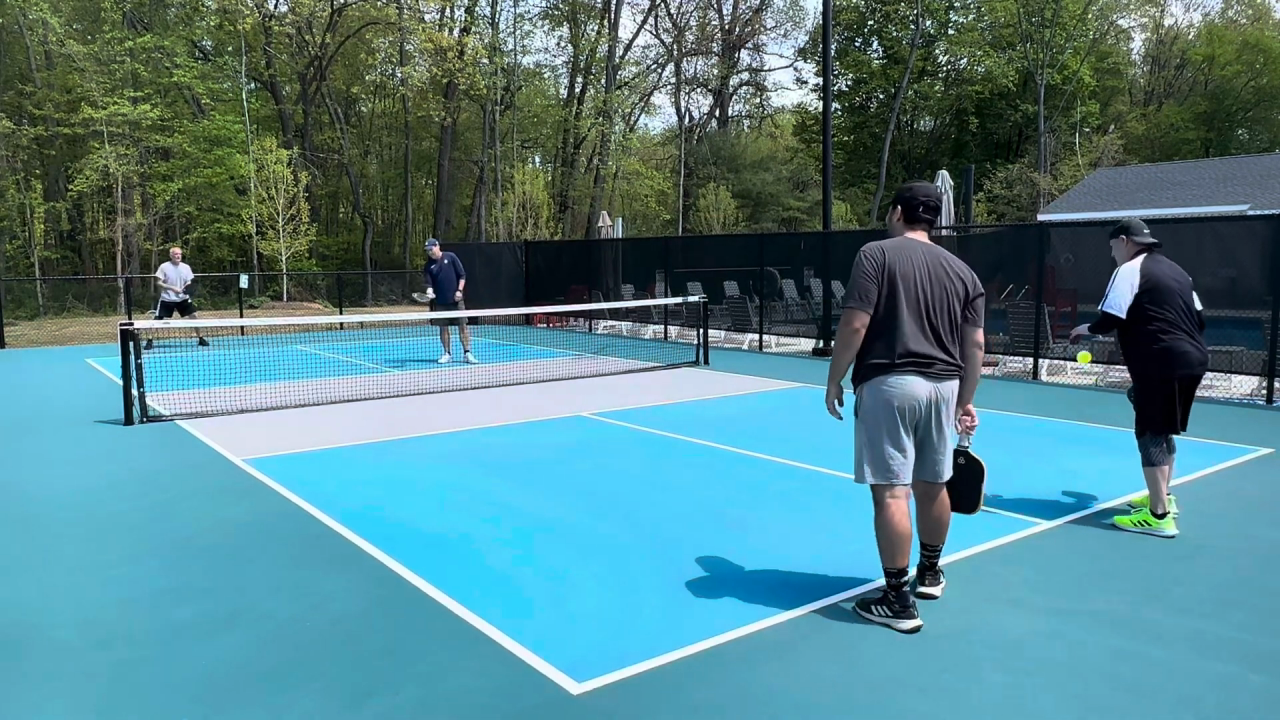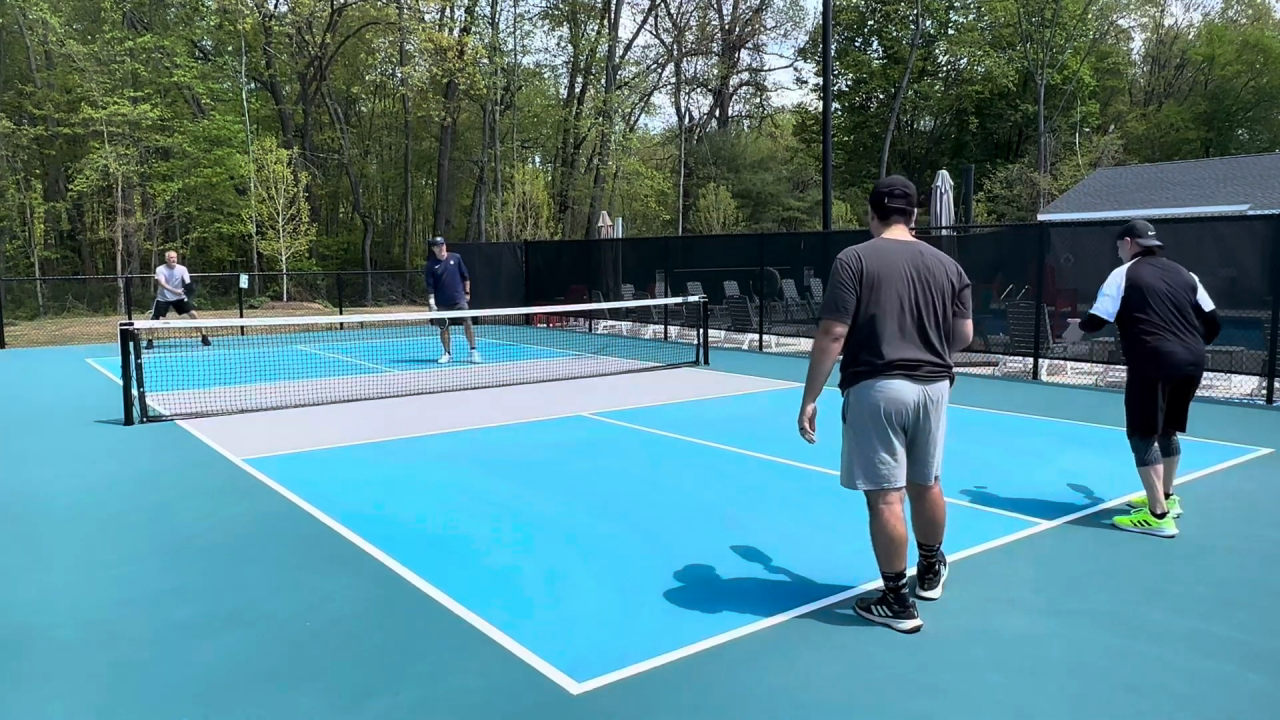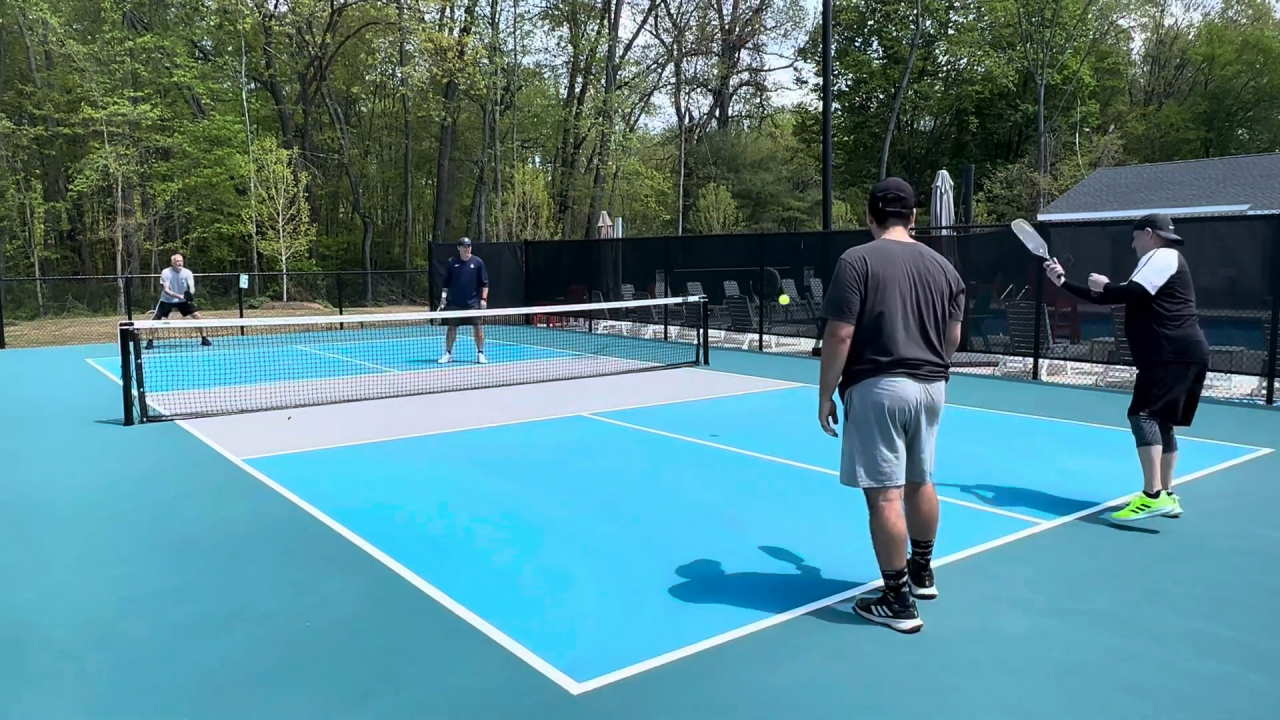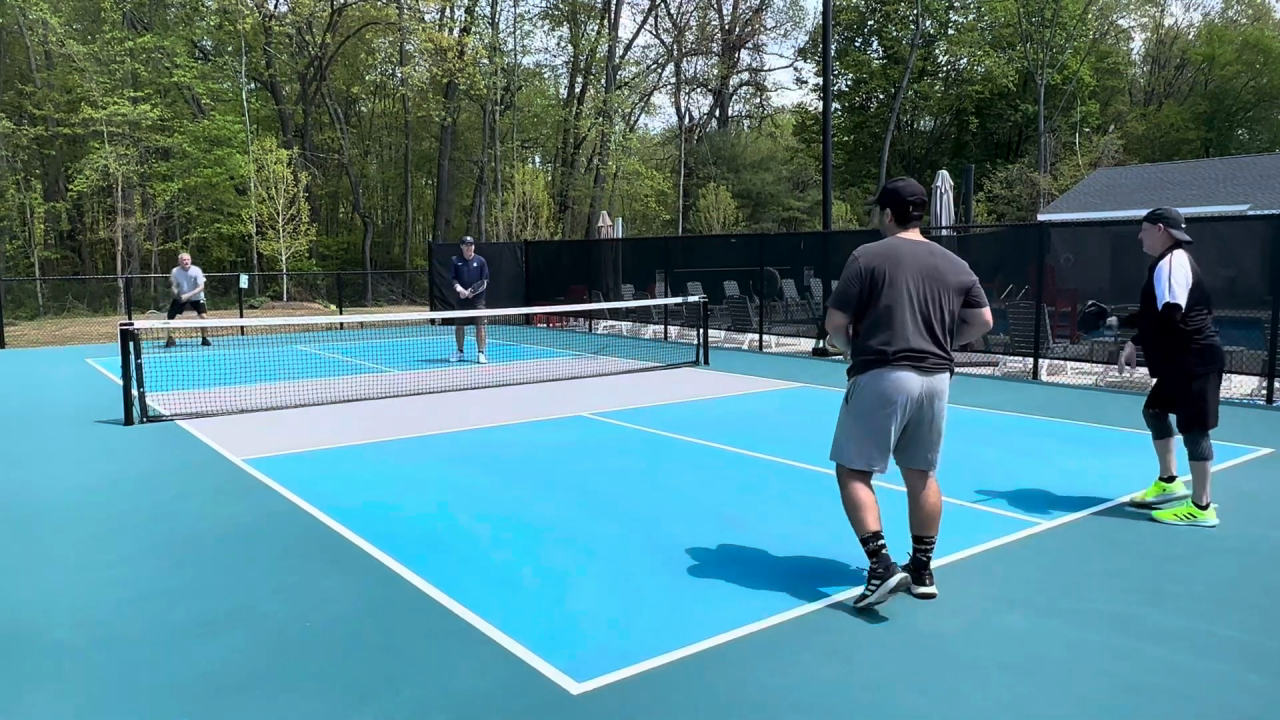
dt=0.5s
person 1, frame 1
left shoulder: (876, 255)
right shoulder: (961, 270)
left elbow: (854, 324)
right elbow: (975, 344)
left wrist: (834, 382)
right wrist: (967, 401)
left hip: (888, 386)
right hip: (943, 386)
left knee: (891, 493)
right knee: (933, 484)
left ankle: (898, 601)
right ankle: (929, 573)
person 1, frame 2
left shoulder: (854, 260)
right shoulder: (947, 265)
left elbow: (832, 335)
right elbow: (964, 335)
left wrist: (809, 399)
left hip: (876, 390)
right hip: (932, 387)
left knee: (885, 496)
right knee: (926, 485)
left ankle: (898, 602)
right ankle: (929, 572)
person 1, frame 3
left shoulder: (857, 260)
right shoulder: (942, 266)
left elbow: (839, 336)
right elbow: (951, 339)
left wrist: (825, 395)
left hip: (877, 388)
right hip: (930, 387)
left knee: (885, 494)
right knee: (919, 482)
left ankle: (899, 602)
right ankle: (922, 572)
person 1, frame 4
left shoulder: (868, 257)
right shoulder: (954, 264)
left elbow: (835, 323)
right elbow: (983, 321)
left wrist: (849, 346)
left hip: (881, 378)
right hip: (934, 379)
left knee: (853, 473)
right knee: (922, 475)
left ankle: (882, 565)
right ankle: (921, 570)
person 2, frame 1
left shoulder: (1130, 271)
right shoulder: (1176, 271)
left elbow: (1109, 318)
right elbow: (1199, 319)
left wrist: (1085, 329)
left hip: (1160, 365)
right hip: (1192, 360)
left knee: (1150, 435)
right knee: (1163, 432)
left ankle: (1159, 516)
right ankle: (1163, 498)
person 2, frame 2
left shoulder: (1123, 275)
right shoulder: (1184, 274)
left elbow: (1098, 319)
right elbow: (1212, 322)
left wrist: (1078, 328)
right wrist: (1189, 345)
left hip: (1153, 365)
right hip: (1190, 363)
left knee: (1142, 434)
right knee: (1165, 430)
left ankle: (1158, 515)
right ankle: (1166, 498)
person 2, frame 3
left shoulder: (1163, 257)
right shoulder: (1153, 262)
left elbow: (1131, 294)
right elbow: (1103, 297)
left wrist: (1104, 285)
right wrist: (1064, 282)
left hip: (1173, 354)
right hip: (1174, 355)
left knee: (1143, 415)
right knee: (1160, 423)
left ankle: (1153, 496)
right ankle: (1164, 495)
person 2, frame 4
left shoulder: (1172, 262)
right shoulder: (1166, 265)
left elbow: (1169, 315)
right elbow: (1151, 314)
left wrist: (1134, 344)
right wrist: (1120, 321)
left hip: (1194, 361)
right hip: (1178, 362)
left knee: (1193, 428)
right knee: (1154, 411)
left ankle: (1201, 507)
right ankle: (1168, 482)
